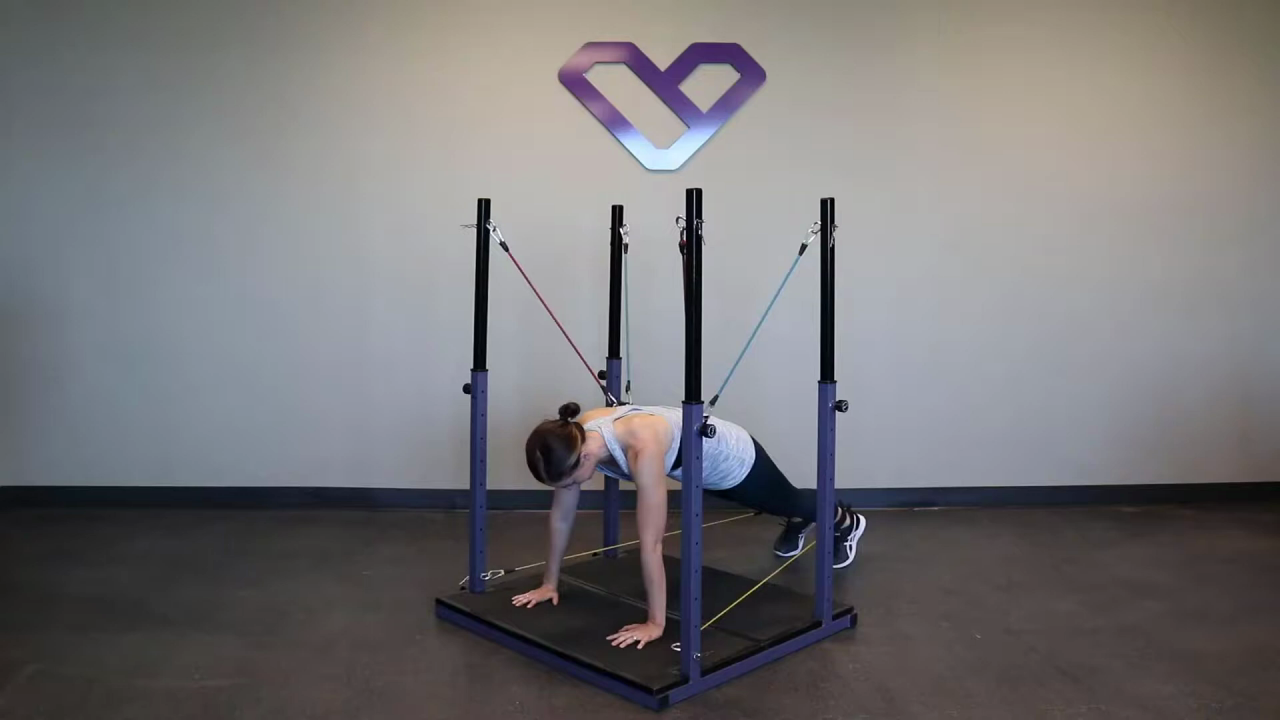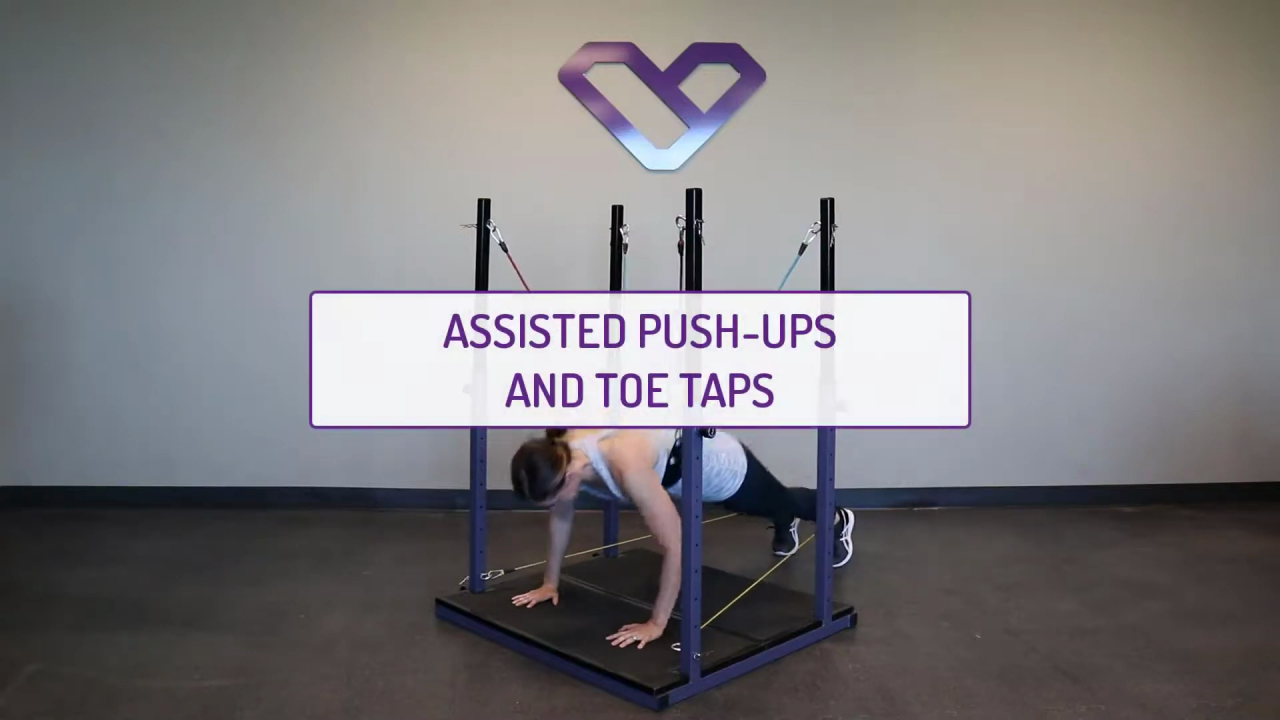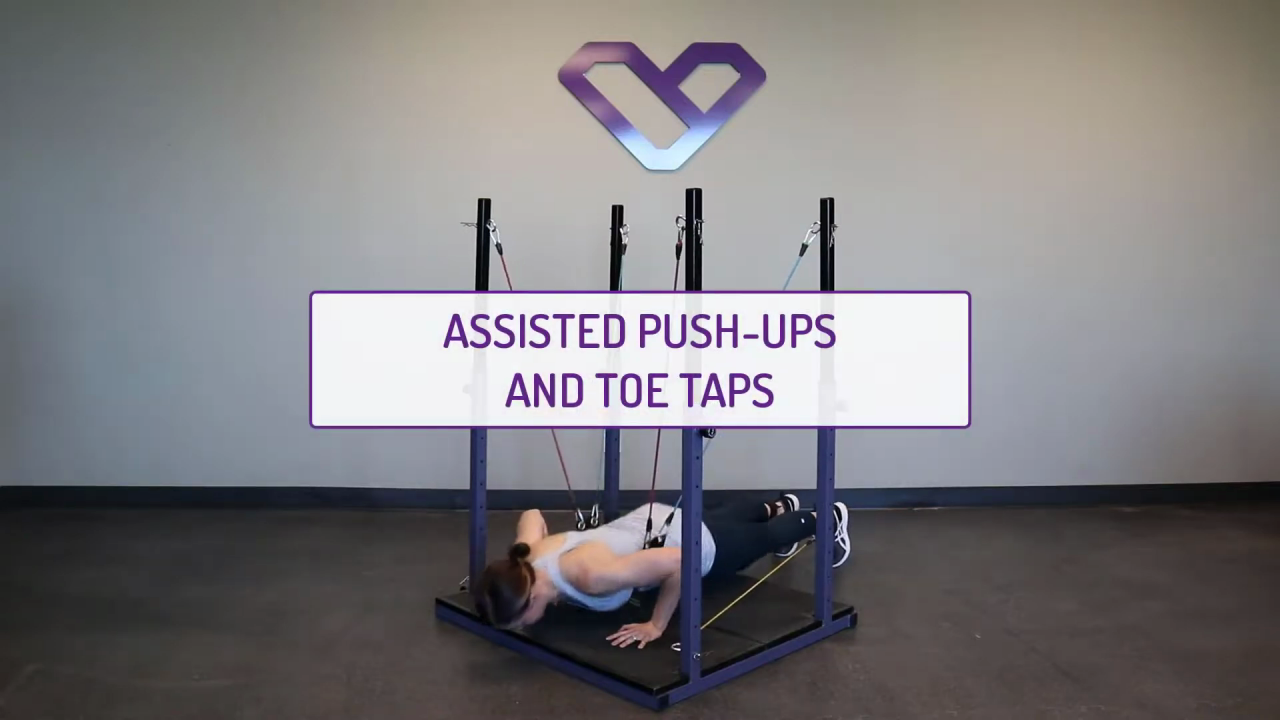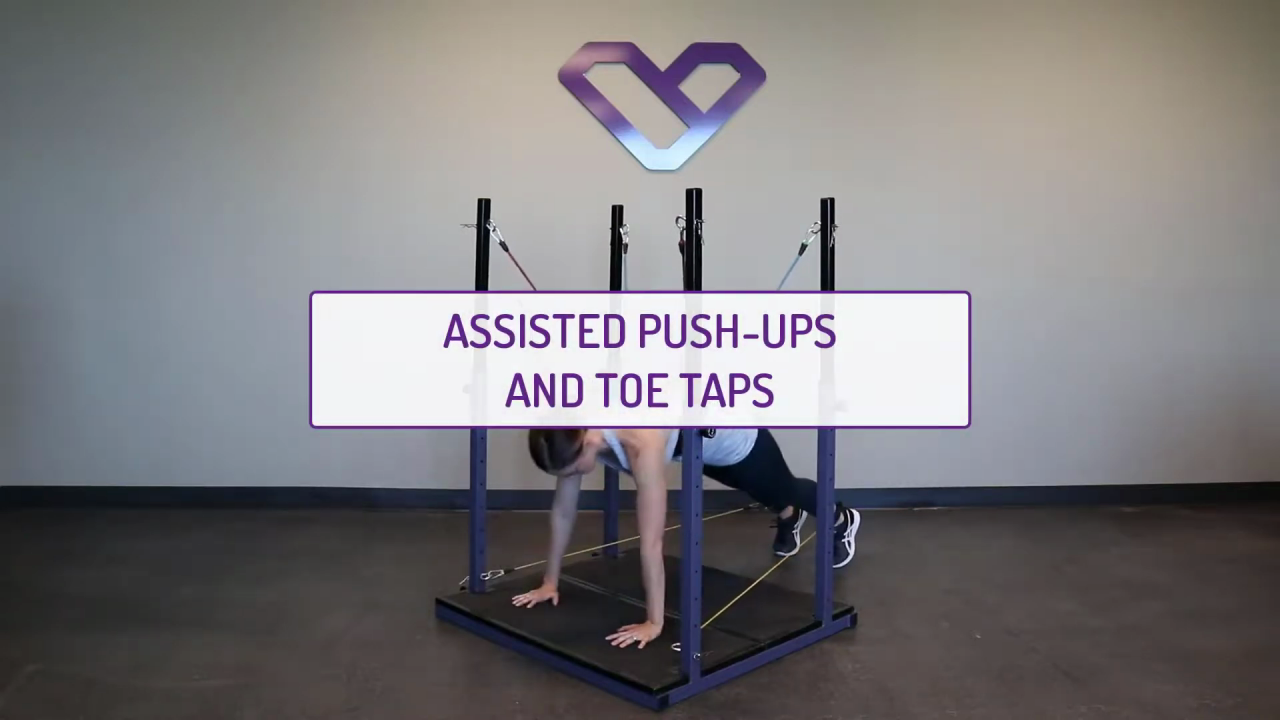
dt=0.7s
person 1, frame 1
left shoulder: (641, 449)
right shoulder: (573, 439)
left elbow: (651, 543)
right elbow: (561, 515)
left wrist: (656, 623)
right wrist: (549, 583)
left hip: (728, 455)
left knee: (786, 500)
left ankle: (846, 522)
right ankle: (797, 526)
person 1, frame 2
left shoulder: (627, 467)
right shoulder: (563, 456)
left elbow: (675, 545)
right elbow: (561, 517)
left wrist: (657, 624)
right wrist: (549, 583)
left hip: (720, 466)
right hip: (681, 466)
left knee: (781, 501)
left ankle: (838, 520)
right ankle: (786, 524)
person 1, frame 3
left shoulder: (590, 574)
right shoulder: (529, 563)
left elbow: (680, 562)
right elbow: (531, 513)
left wrist: (655, 625)
right hip: (650, 522)
left knee: (766, 536)
right knee: (727, 517)
left ankle: (829, 519)
right ankle: (778, 506)
person 1, frame 4
left shoulder: (639, 443)
right shoulder: (576, 437)
left elbow: (651, 540)
right elbow: (562, 511)
left wrist: (654, 622)
right wrist: (550, 582)
left hip: (731, 435)
left knee: (784, 488)
right knee: (764, 491)
left ankle: (842, 520)
right ankle: (789, 516)
